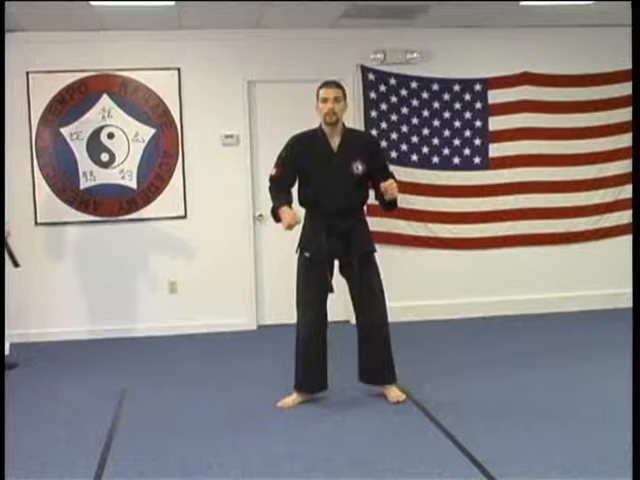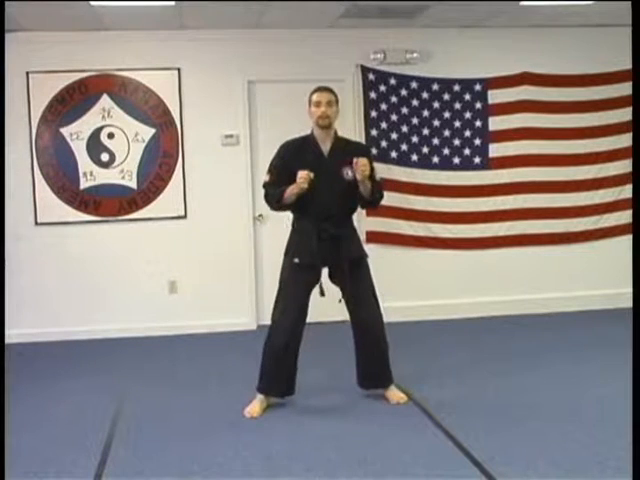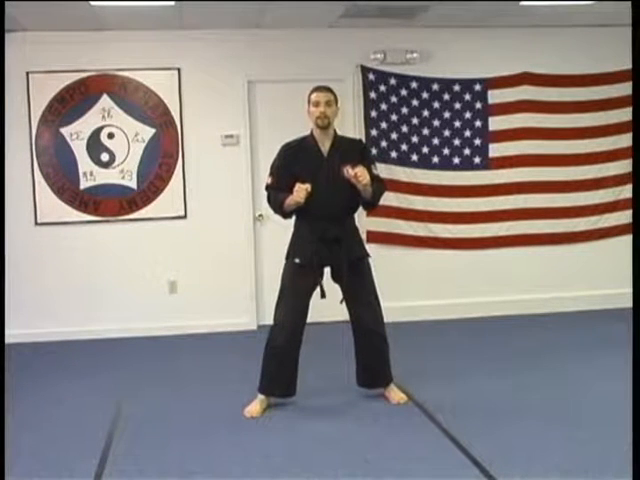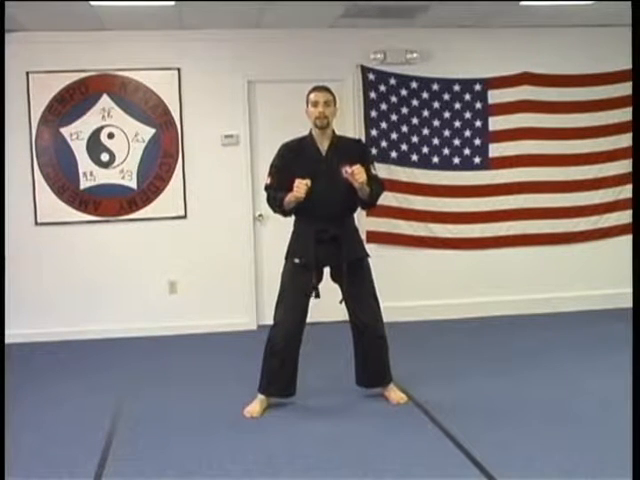
dt=0.7s
person 1, frame 1
left shoulder: (365, 143)
right shoulder: (299, 145)
left elbow: (382, 186)
right elbow: (278, 185)
left wrist: (389, 192)
right wrist: (282, 211)
left hip: (354, 233)
right hip: (317, 235)
left knee: (372, 311)
right knee: (310, 316)
left ankle: (385, 380)
right ankle: (306, 387)
person 1, frame 2
left shoulder: (356, 152)
right shoulder: (291, 150)
left elbow: (372, 199)
right elbow: (271, 196)
left wrist: (364, 181)
right wrist: (295, 188)
left hip: (344, 240)
right hip: (305, 241)
left knee: (368, 315)
right knee: (286, 320)
left ankle: (383, 382)
right ankle: (266, 393)
person 1, frame 3
left shoulder: (356, 149)
right shoulder: (292, 152)
left elbow: (373, 199)
right elbow: (274, 198)
left wrist: (366, 187)
right wrist: (292, 200)
left hip: (346, 240)
right hip: (307, 242)
left knee: (369, 316)
right knee: (287, 321)
left ankle: (384, 382)
right ankle: (266, 393)
person 1, frame 4
left shoulder: (354, 149)
right shoulder: (290, 152)
left elbow: (372, 198)
right elbow: (275, 200)
left wrist: (361, 186)
right wrist: (293, 196)
left hip: (345, 240)
right hip: (306, 242)
left knee: (368, 316)
right knee: (287, 322)
left ankle: (384, 382)
right ankle: (266, 393)
